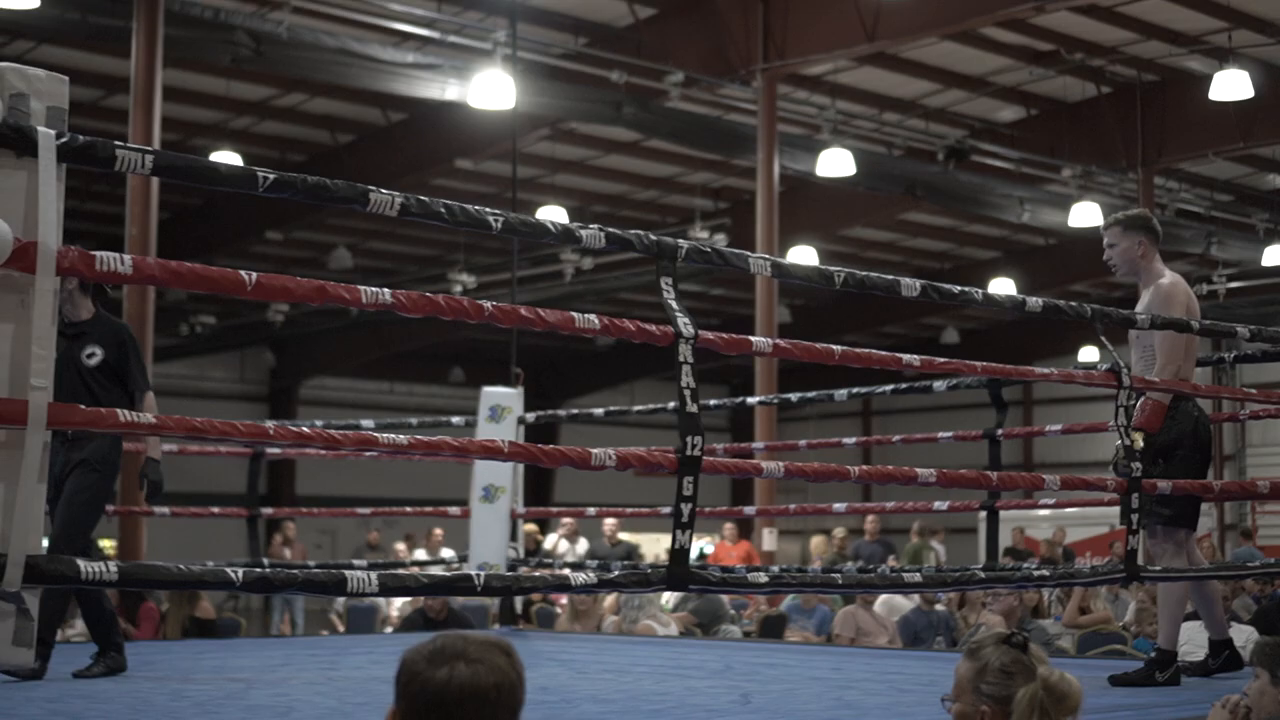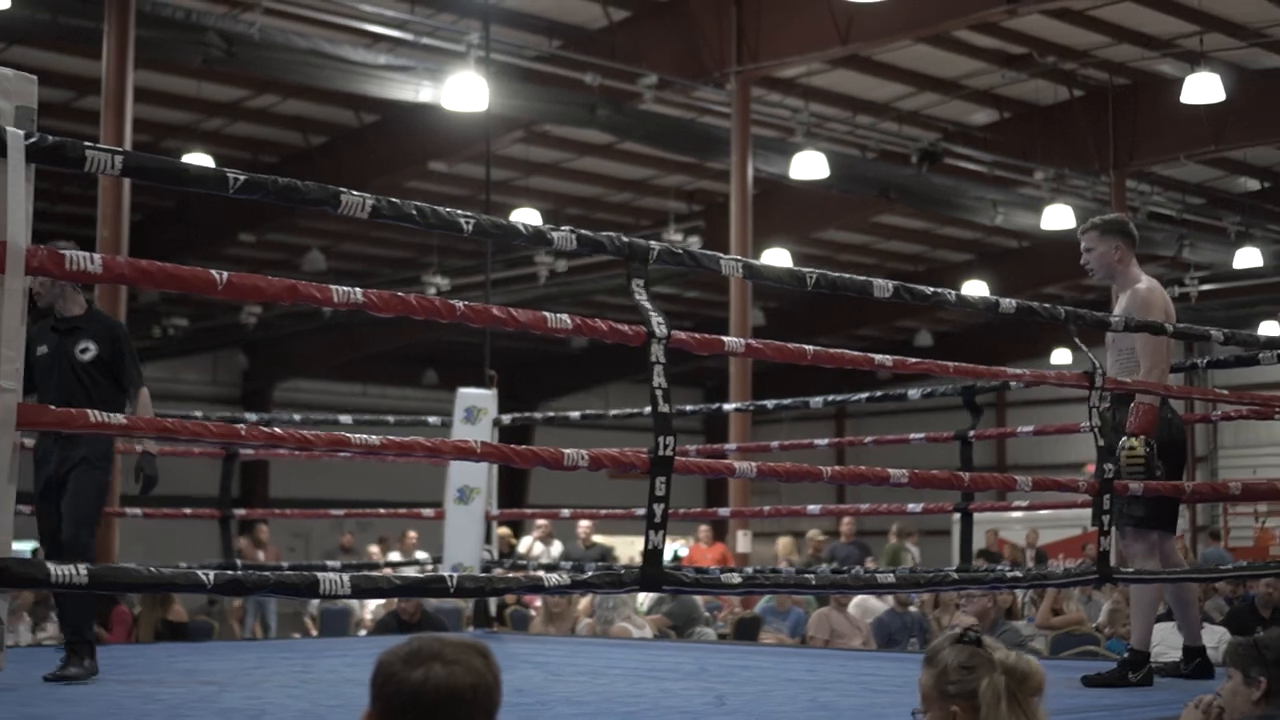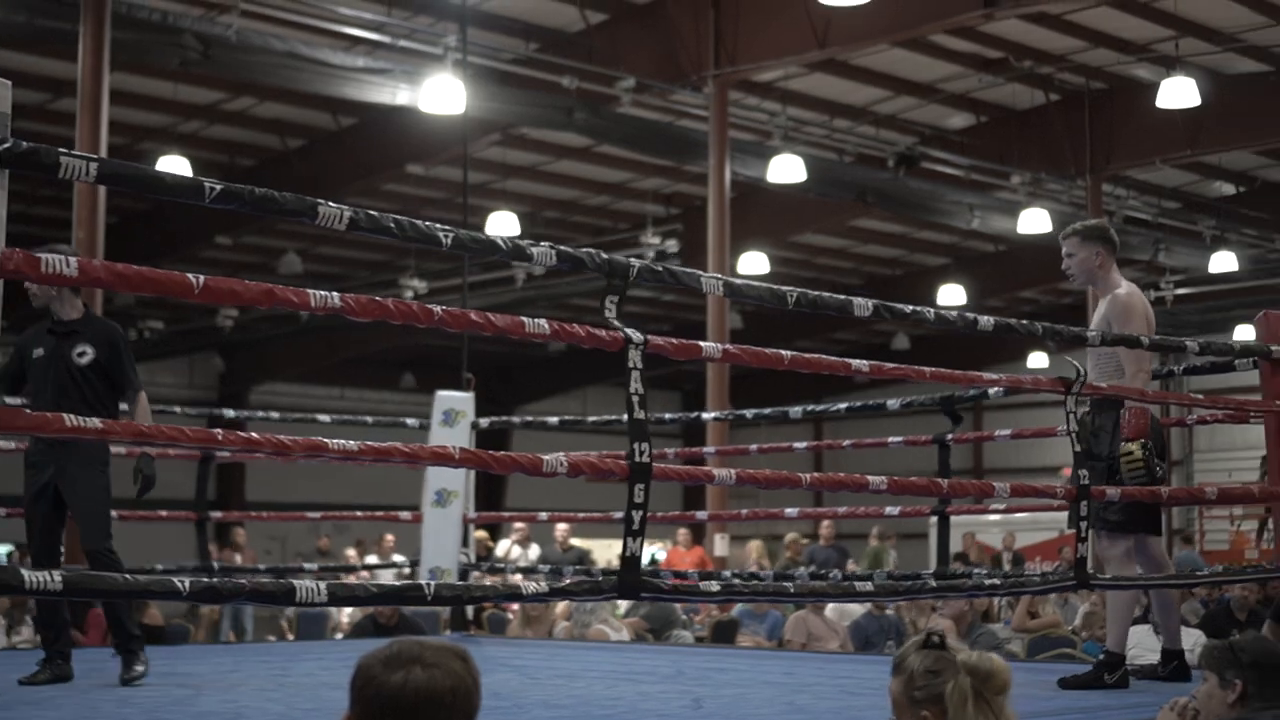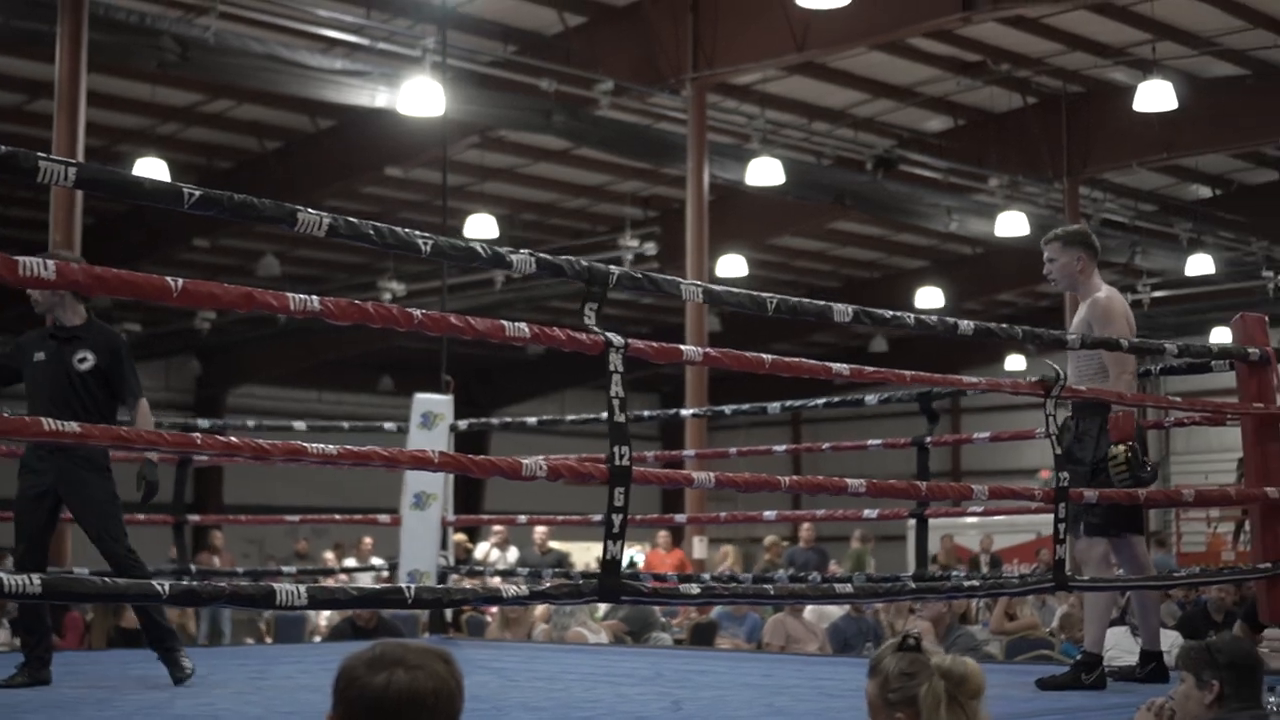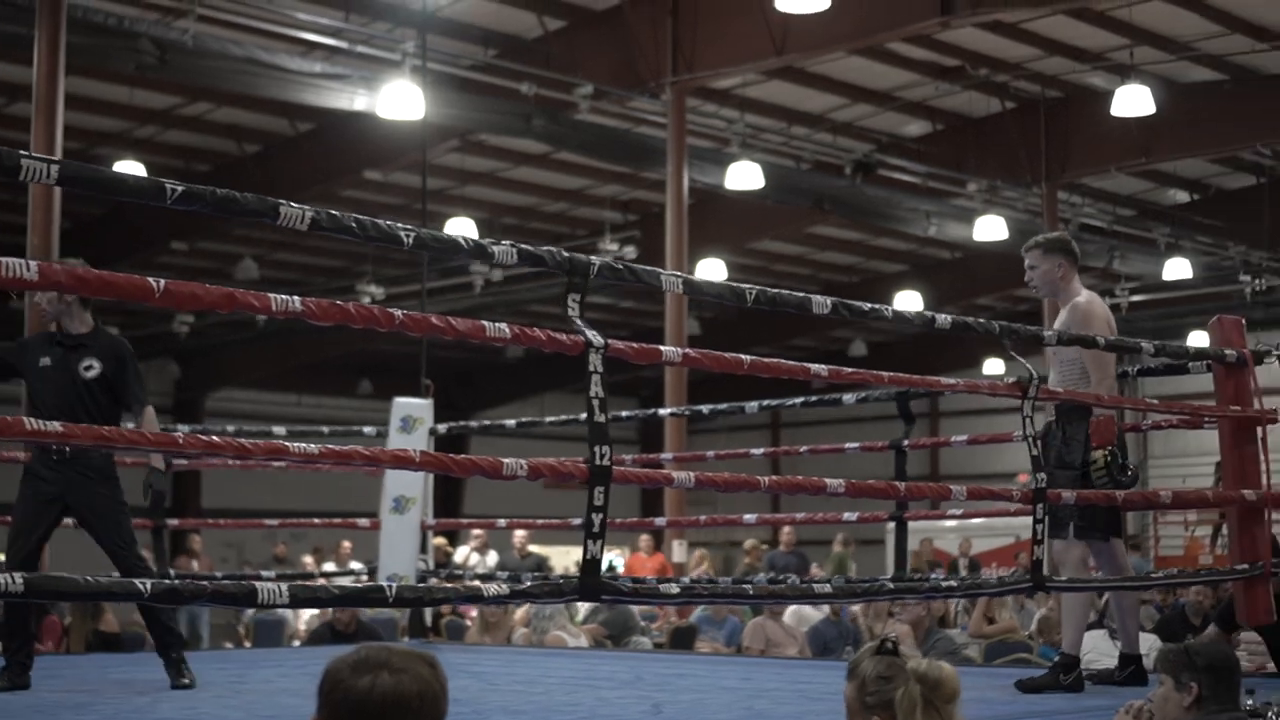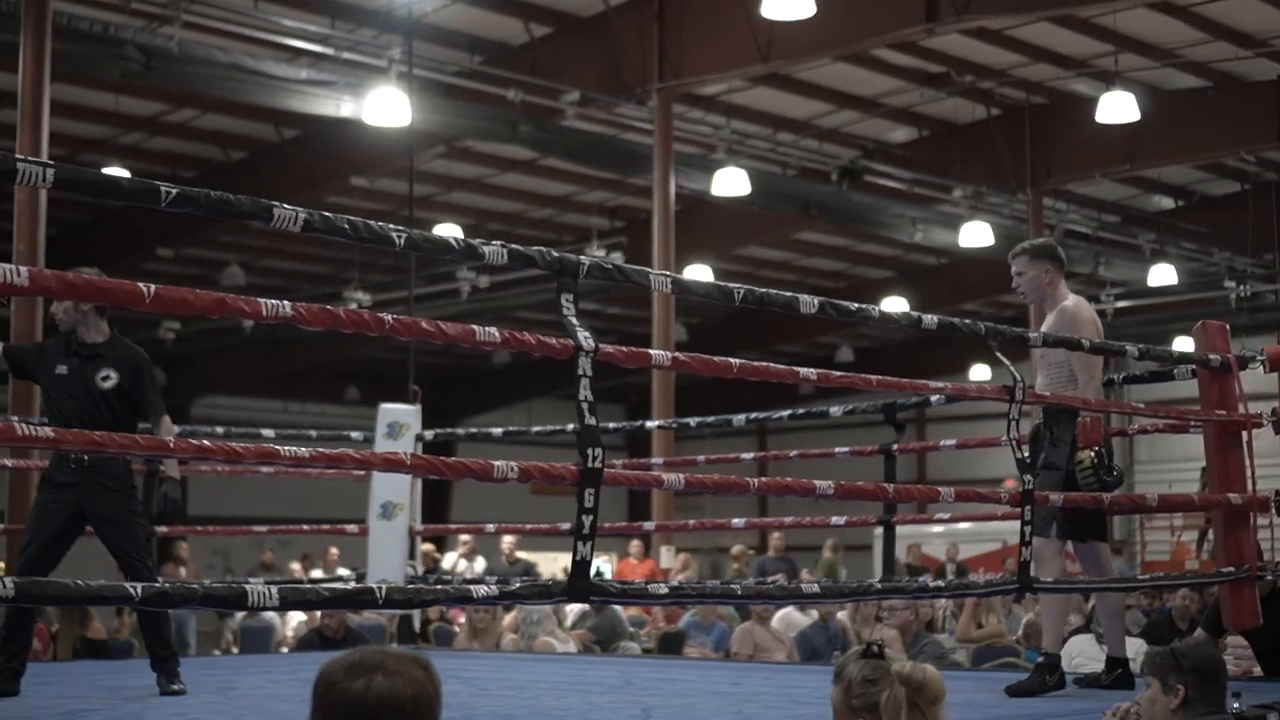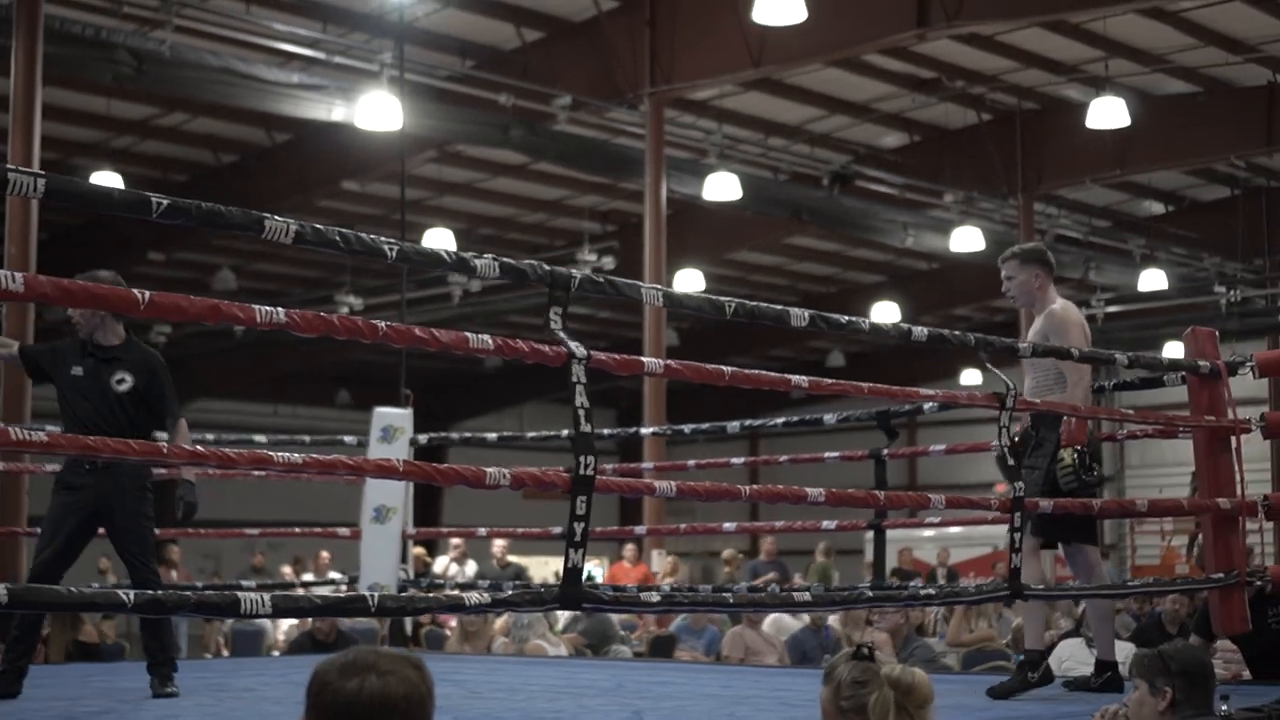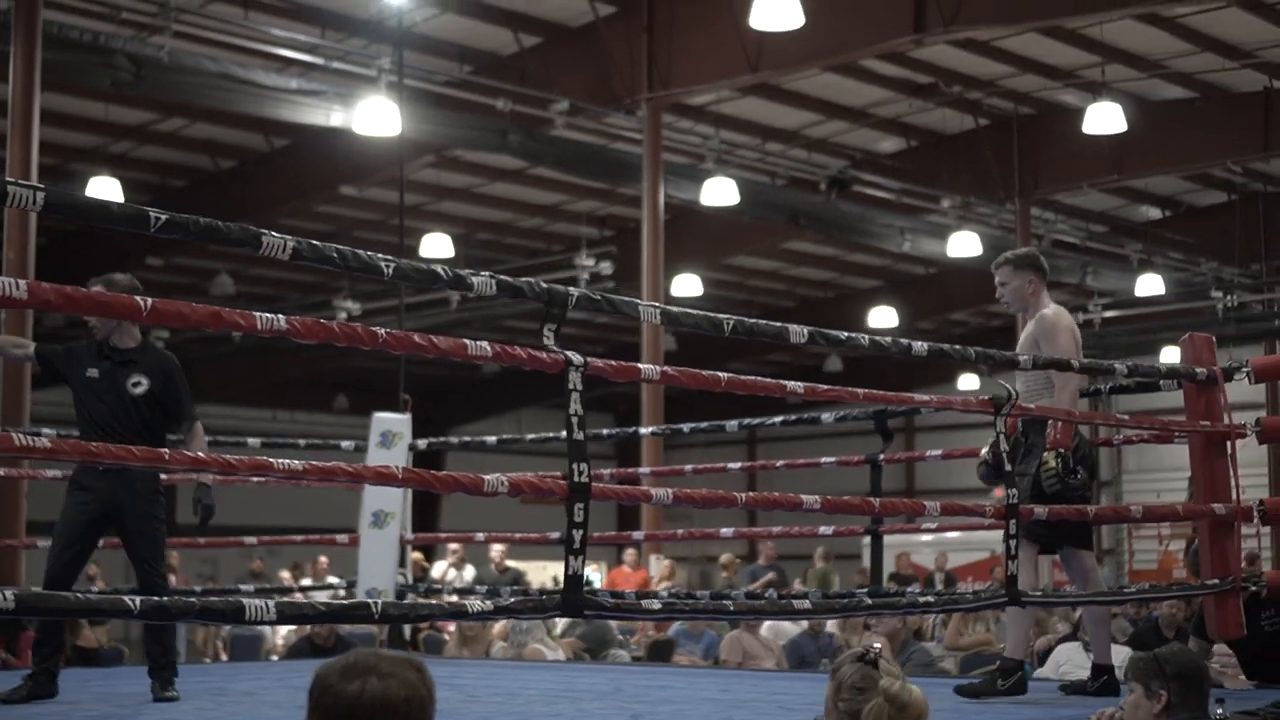
dt=0.1s
person 1, frame 1
left shoulder: (1167, 290)
right shoulder: (1153, 293)
left elbow: (1167, 371)
left wrist: (1139, 431)
right wrist: (1140, 429)
left hip: (1169, 425)
right hip: (1167, 427)
left knee: (1165, 541)
right knee: (1178, 543)
left ankle: (1164, 661)
right ankle: (1222, 646)
person 1, frame 2
left shoulder: (1143, 294)
right shoulder: (1129, 297)
left elbow: (1151, 374)
left wrist: (1136, 436)
right wrist: (1114, 429)
left hip: (1143, 427)
right hip: (1136, 428)
left knee: (1139, 542)
right knee: (1159, 545)
left ankle: (1138, 661)
right ankle: (1195, 653)
person 1, frame 3
left shoulder: (1124, 300)
right shoulder: (1110, 303)
left elbow: (1137, 377)
left wrist: (1133, 441)
left hip: (1122, 430)
right hip: (1113, 430)
left knee: (1114, 547)
right knee: (1145, 547)
left ankle: (1113, 663)
right ankle: (1174, 657)
person 1, frame 4
left shoulder: (1104, 303)
right shoulder: (1091, 307)
left elbow: (1122, 380)
left wrist: (1120, 443)
right wrist: (1074, 433)
left hip: (1102, 433)
right hip: (1093, 432)
left knee: (1092, 548)
right knee: (1128, 549)
left ankle: (1090, 663)
right ankle: (1152, 658)
person 1, frame 5
left shoulder: (1085, 308)
right shoulder: (1070, 314)
left elbow: (1103, 383)
left wrist: (1102, 446)
right wrist: (1054, 439)
left hip: (1086, 438)
right hip: (1075, 437)
left knee: (1067, 548)
right knee: (1108, 552)
left ankle: (1068, 665)
right ankle: (1131, 661)
person 1, frame 6
left shoulder: (1072, 311)
right shoulder: (1057, 318)
left elbow: (1090, 385)
left wrist: (1087, 448)
right wrist: (1040, 440)
left hip: (1072, 439)
right hip: (1061, 439)
left knee: (1046, 547)
right knee: (1094, 556)
left ankle: (1050, 664)
right ankle: (1117, 665)
person 1, frame 7
left shoulder: (1060, 315)
right shoulder: (1044, 321)
left elbow: (1078, 388)
left wrist: (1070, 446)
right wrist: (1020, 440)
left hip: (1061, 445)
right hip: (1050, 444)
left knee: (1028, 546)
right knee: (1083, 558)
left ankle: (1033, 662)
right ankle: (1107, 669)
person 1, frame 8
left shoulder: (1051, 319)
right shoulder: (1036, 327)
left elbow: (1067, 392)
left wrist: (1055, 449)
right wrist: (1002, 443)
left hip: (1053, 448)
right hip: (1042, 448)
left knee: (1023, 552)
right knee: (1080, 563)
left ankle: (1011, 668)
right ankle: (1103, 673)
person 2, frame 1
left shoulder: (115, 333)
right shoulder: (50, 338)
left elbow: (144, 398)
left wrist: (152, 457)
left hip: (97, 453)
right hip: (61, 452)
left knee: (63, 550)
right knee: (71, 554)
left ankle: (41, 654)
right ankle: (110, 650)
person 2, frame 2
left shoulder: (107, 330)
right shoulder: (39, 337)
left elbow: (138, 393)
right elbow: (20, 392)
left wrist: (148, 450)
left hip: (90, 450)
right hip: (49, 449)
left knee: (74, 545)
right knee: (56, 554)
left ankle: (82, 650)
right ankle: (78, 651)
person 2, frame 3
left shoulder: (104, 334)
left elbow: (135, 396)
left wrist: (146, 453)
left hip: (85, 455)
right hip: (41, 455)
left knee: (97, 548)
right knee: (42, 560)
left ankle: (131, 649)
right ankle: (56, 658)
person 2, frame 4
left shoulder: (106, 341)
left elbow: (137, 402)
left wrist: (149, 459)
left hip: (86, 461)
right hip: (37, 461)
left knee: (120, 555)
left ankle: (169, 648)
person 2, frame 5
left shoulder: (112, 348)
right shoulder: (36, 348)
left elbow: (143, 410)
left wrist: (156, 465)
left hip: (93, 468)
right hip: (44, 468)
left knee: (131, 564)
left ankle: (175, 660)
person 2, frame 6
left shoulder: (129, 358)
right shoulder: (50, 355)
left elbow: (160, 420)
left wrist: (171, 474)
left hip: (109, 479)
right hip: (61, 476)
left knee: (141, 574)
left ankle: (167, 669)
person 2, frame 7
left shoulder: (144, 361)
right shoulder: (65, 355)
left elbow: (175, 424)
left wrist: (187, 478)
left hip: (126, 480)
right hip: (76, 477)
left knee: (145, 578)
right knee: (41, 574)
left ankle: (162, 672)
person 2, frame 8
left shoulder: (160, 364)
right shoulder: (81, 357)
left elbow: (191, 427)
left wrist: (203, 482)
left hip: (138, 482)
right hip: (89, 479)
left knee: (152, 582)
right knee: (57, 575)
left ankle: (163, 677)
right ankle: (43, 676)
